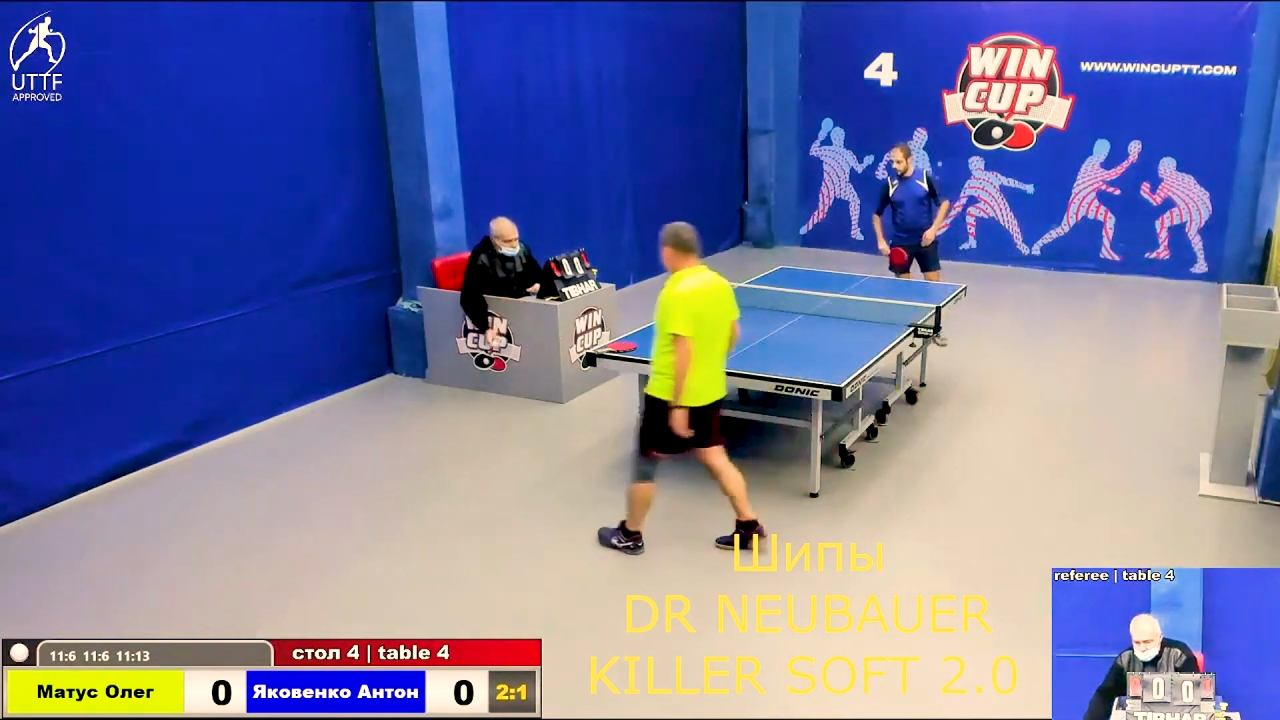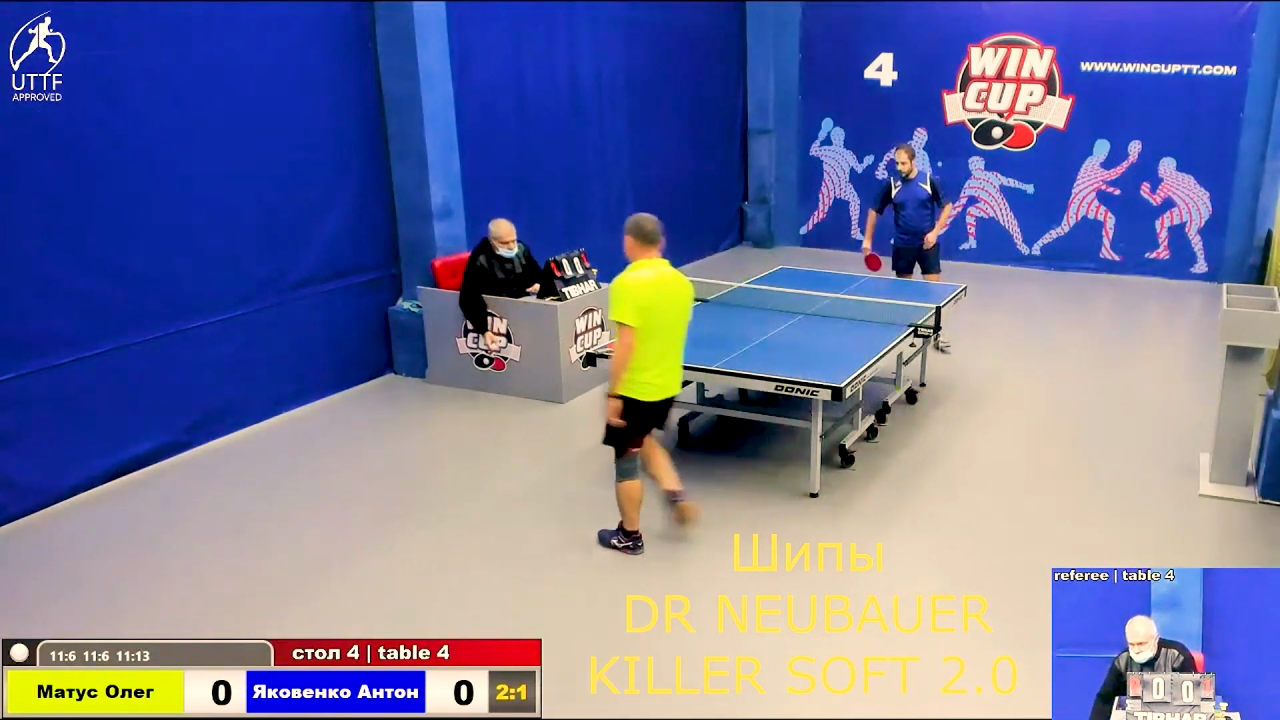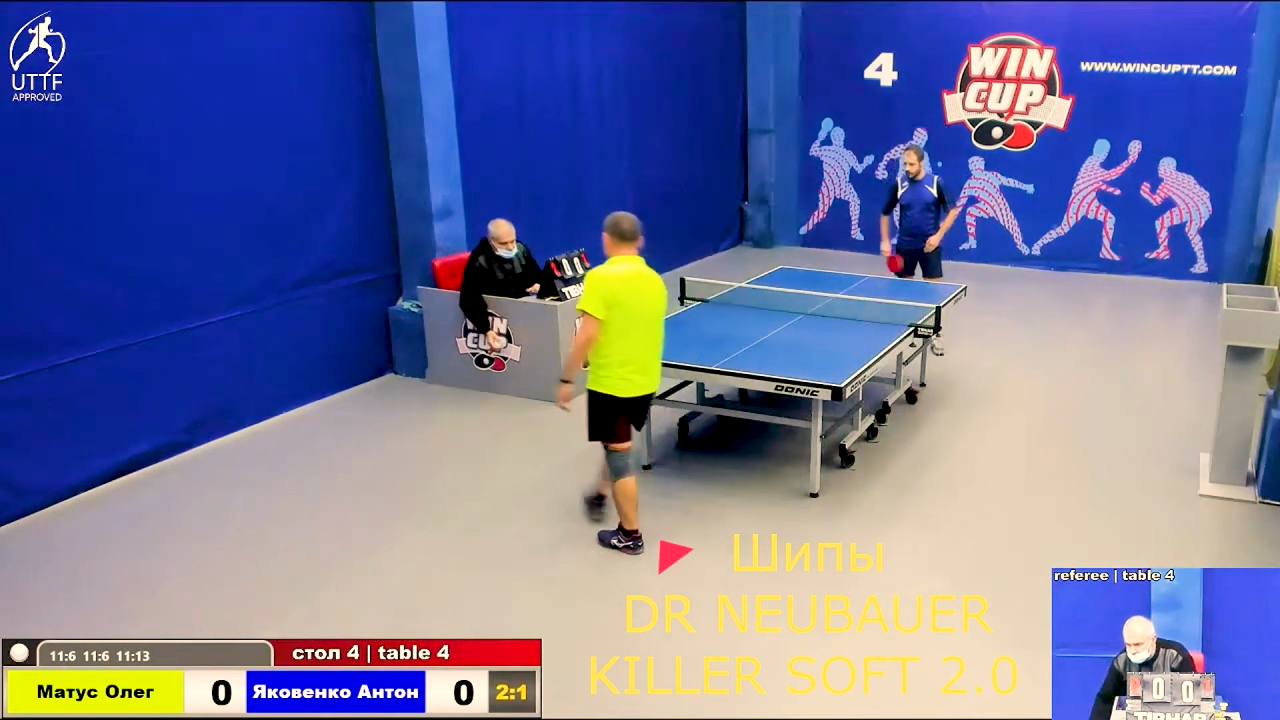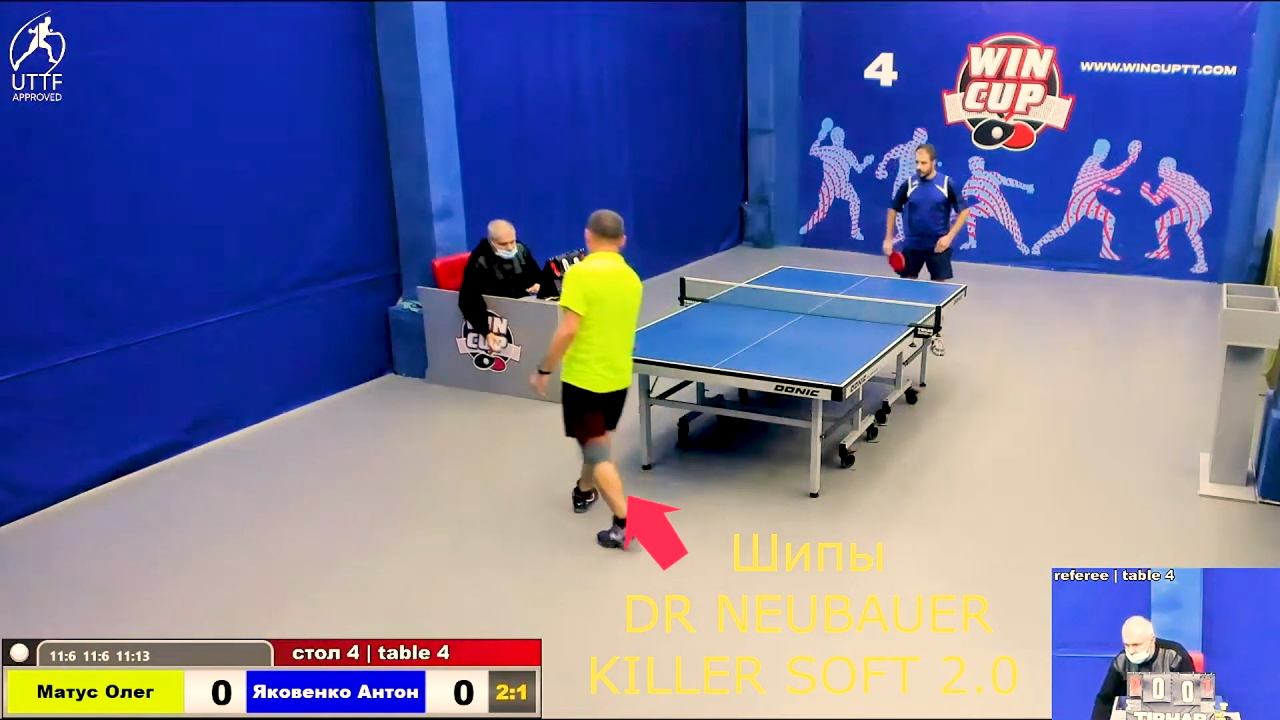
dt=0.2s
person 1, frame 1
left shoulder: (676, 292)
right shoulder: (720, 285)
left elbow: (683, 352)
right elbow: (733, 334)
left wrist: (677, 407)
left hip: (674, 396)
right hip: (710, 393)
left knee: (646, 462)
right knee: (714, 458)
left ankle: (630, 534)
right ankle: (749, 526)
person 1, frame 2
left shoulder: (628, 282)
right shoulder: (682, 282)
left elbow: (625, 343)
left wrist: (612, 394)
left hip: (634, 388)
right hip: (669, 384)
left knee: (628, 458)
right knee: (645, 444)
left ankle: (629, 534)
right ankle: (676, 495)
person 1, frame 3
left shoulder: (600, 277)
right shoulder: (656, 281)
left elbow: (588, 335)
left wrist: (567, 378)
left hip: (610, 383)
right hip: (647, 382)
left knee: (619, 455)
right knee: (618, 444)
left ankle: (629, 534)
right ankle: (599, 498)
person 1, frame 4
left shoulder: (580, 273)
right shoulder: (632, 279)
left elbow: (568, 328)
left wrist: (544, 369)
left hip: (583, 378)
right hip: (619, 377)
left knee: (594, 452)
right knee: (600, 439)
left ankle: (623, 520)
right ankle: (585, 490)
person 2, frame 1
left shoulder: (926, 177)
right shoulder: (889, 183)
left elbow: (944, 203)
right elbow: (877, 214)
left wrist: (934, 228)
right wrist: (881, 240)
left hip: (925, 241)
right hip: (901, 243)
left knee: (933, 284)
person 2, frame 2
left shoulder: (929, 180)
right shoulder: (891, 184)
left elbow: (947, 207)
right elbow: (874, 211)
left wrist: (935, 231)
right wrist: (868, 238)
left hip: (927, 242)
right hip: (902, 244)
left ankle: (937, 332)
person 2, frame 3
left shoulder: (936, 183)
right shoulder: (899, 185)
left elbow: (953, 211)
right elbow: (885, 213)
left wrist: (938, 235)
right wrist: (885, 241)
left hip: (929, 245)
right hip: (905, 246)
left ankle: (935, 334)
person 2, frame 4
left shoulder: (947, 184)
right shoulder: (909, 183)
left elbow: (963, 212)
right elbow: (893, 209)
left wrist: (948, 236)
right wrist: (889, 238)
left hip: (938, 247)
right hip: (912, 246)
left ankle: (935, 335)
